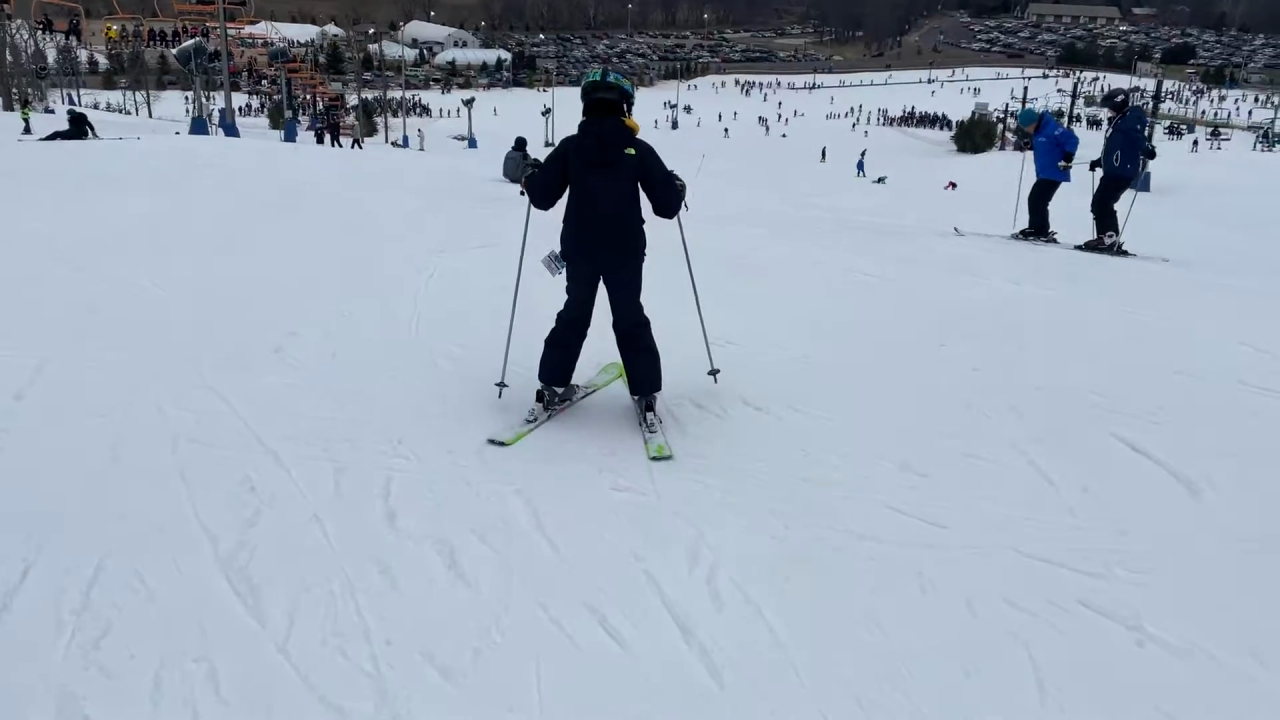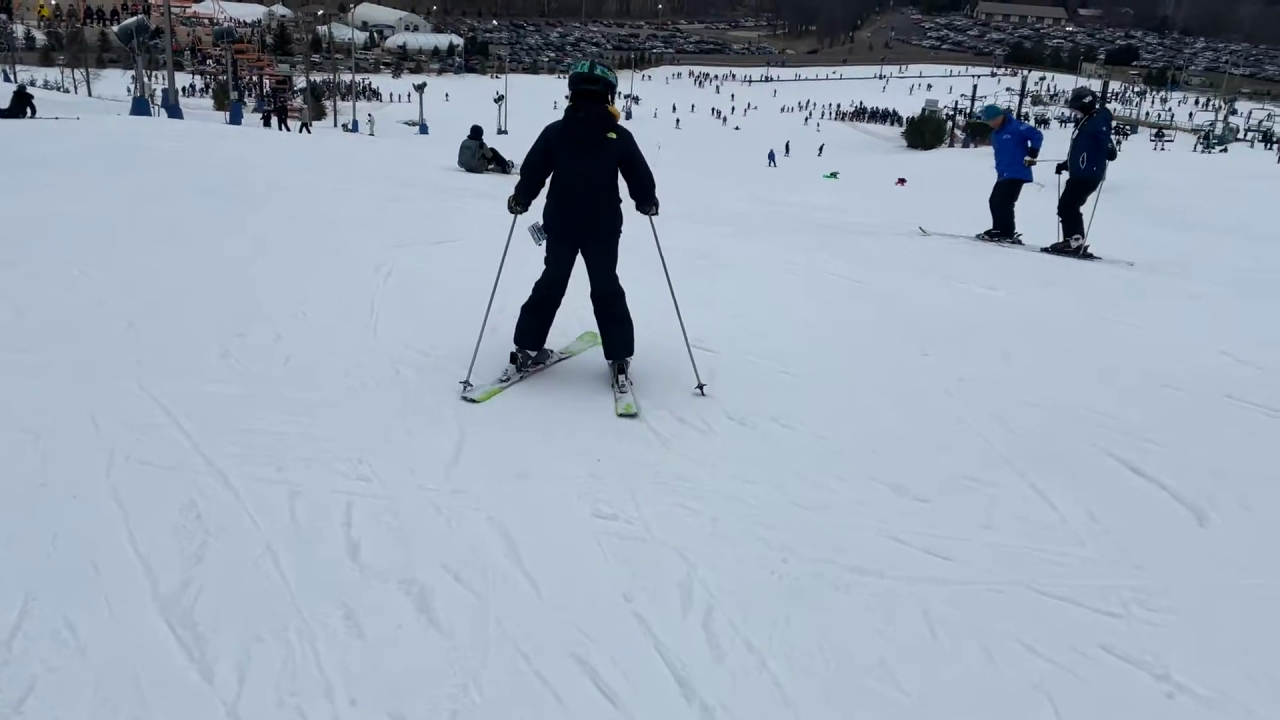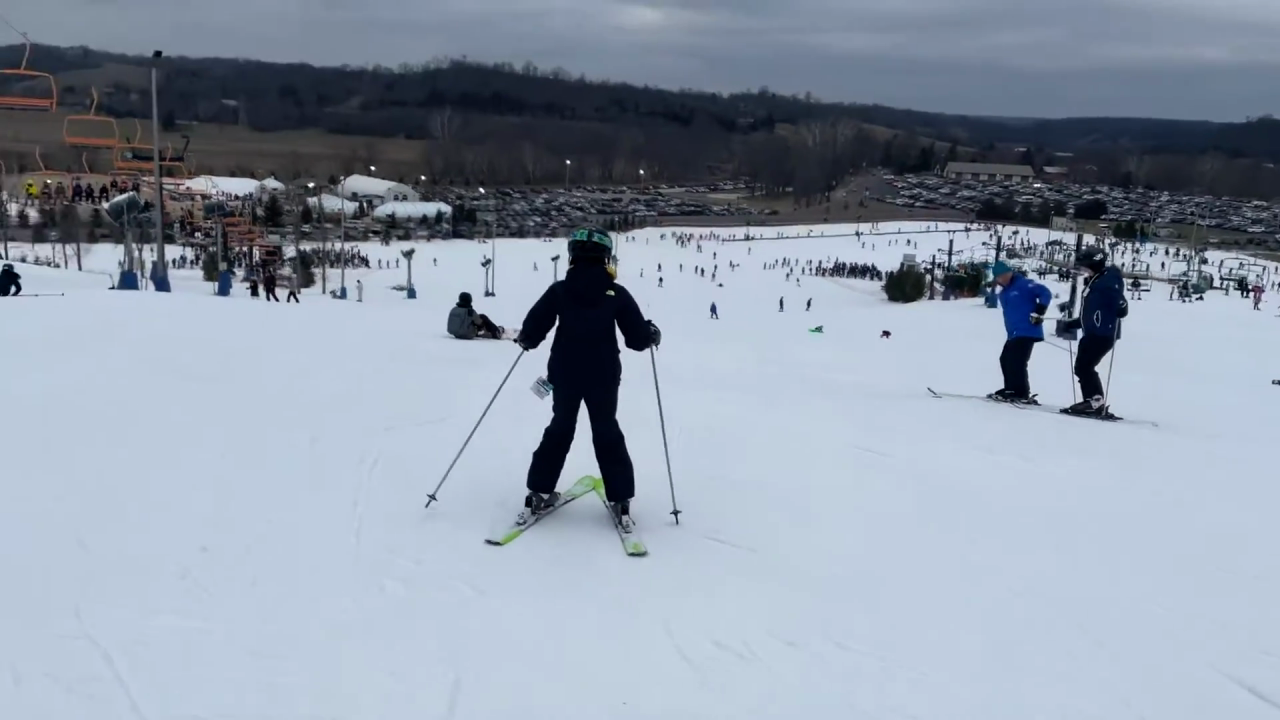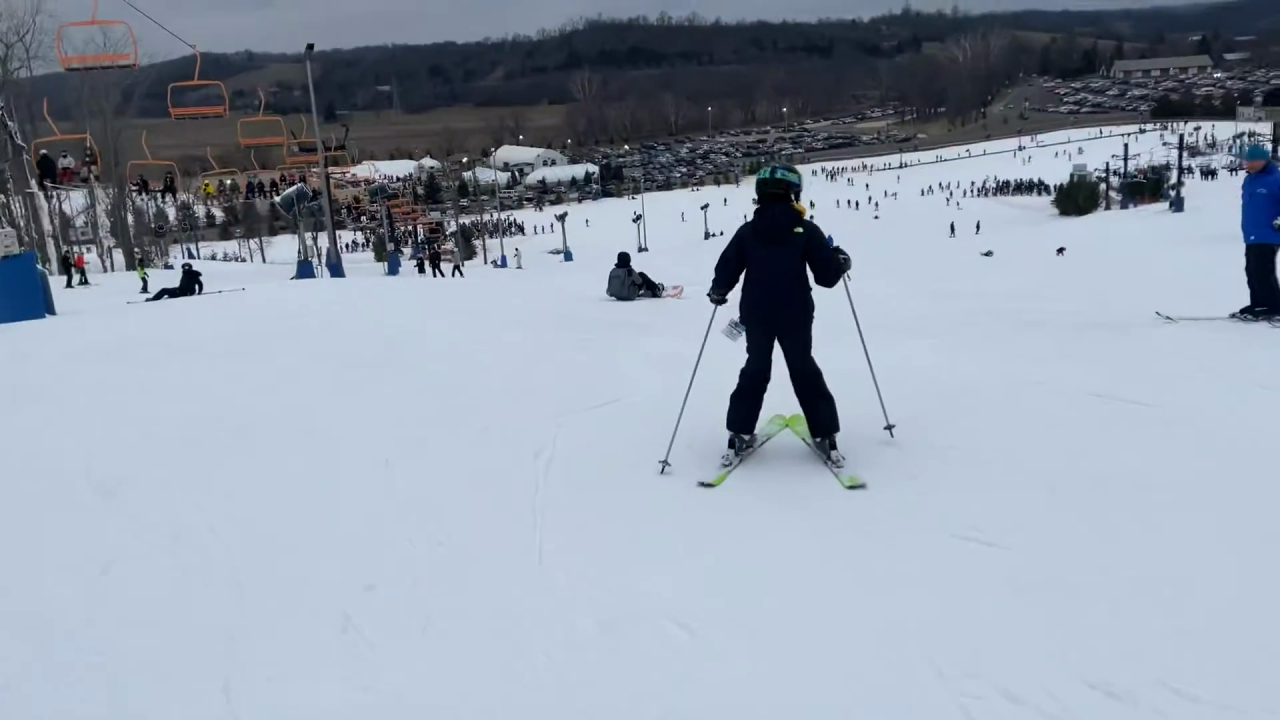
dt=1s
person 1, frame 1
left shoulder: (570, 147)
right shoulder: (639, 150)
left elbow: (543, 197)
right elbow: (666, 205)
left wrist: (530, 180)
right wrist: (677, 190)
left hip: (579, 250)
right hip: (624, 252)
left knee: (574, 314)
right knee: (630, 319)
left ankle: (553, 385)
right ankle: (645, 393)
person 1, frame 2
left shoulder: (555, 132)
right shoulder: (620, 136)
left elbow: (532, 176)
right elbow: (641, 181)
left wrist: (520, 200)
right wrist: (647, 203)
left hip: (561, 225)
right hip: (603, 228)
left knee: (550, 284)
right knee: (607, 290)
left ankle: (527, 350)
right ankle: (619, 360)
person 1, frame 3
left shoulder: (559, 290)
right shoulder: (616, 294)
left elbow: (534, 327)
right elbow: (636, 338)
left wrist: (525, 340)
right wrist: (651, 335)
left hip: (565, 375)
right hip: (603, 377)
left knee: (559, 430)
right knee: (607, 435)
left ankle: (539, 493)
right ankle: (621, 501)
person 1, frame 4
left shoulder: (747, 232)
right shoulder: (807, 231)
left elbow: (726, 271)
right elbow: (826, 276)
left wrist: (718, 293)
right wrist: (840, 263)
left hip: (756, 316)
right hip: (795, 316)
left knee: (755, 370)
right knee: (805, 371)
left ankle: (740, 435)
right ankle: (825, 437)
